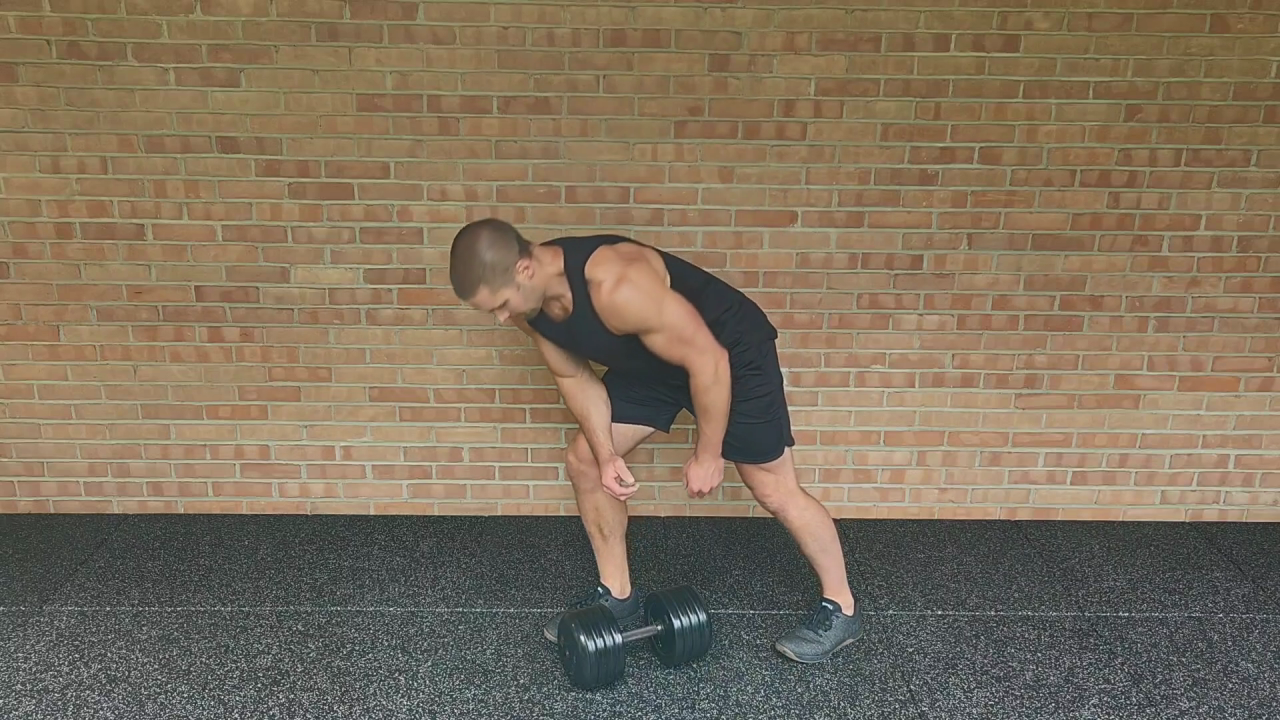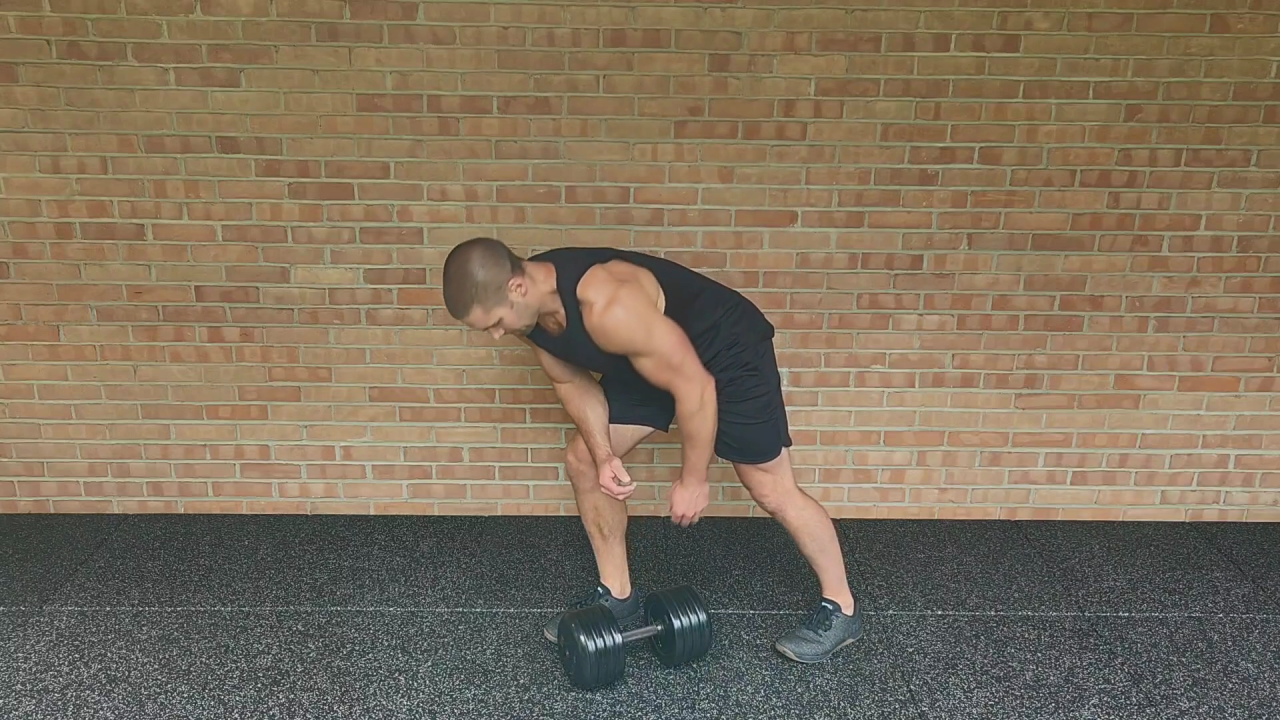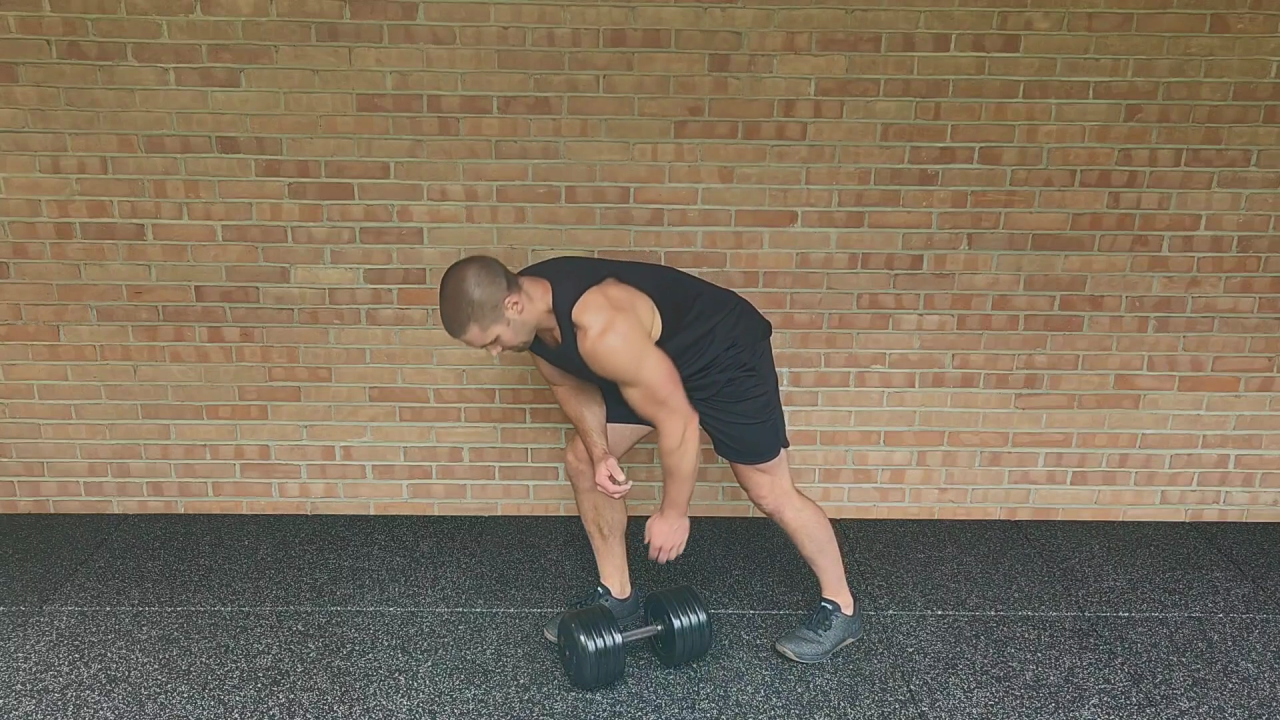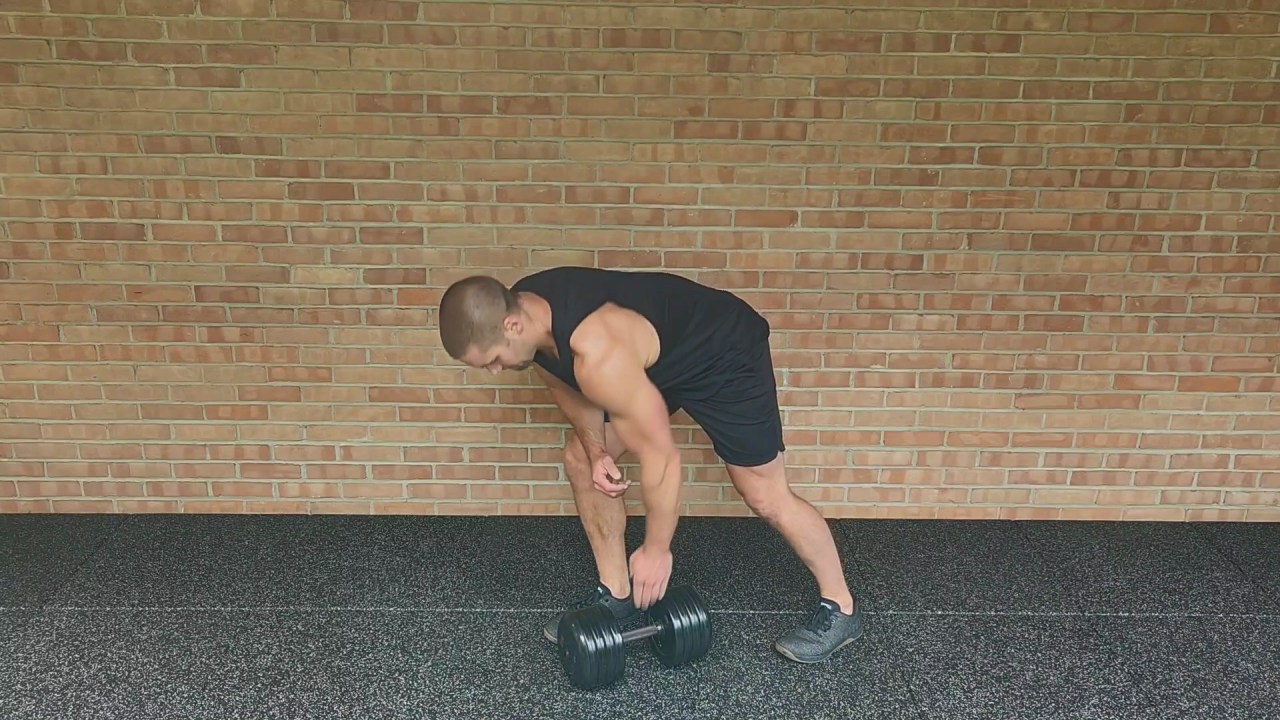
dt=0.1s
person 1, frame 1
left shoulder: (617, 286)
right shoulder: (528, 298)
left elbow: (708, 361)
right elbow: (572, 376)
left wrist: (707, 455)
right wrist: (607, 454)
left hip: (732, 356)
right hip: (649, 363)
left knee: (775, 490)
right knee: (583, 462)
left ankle: (841, 609)
right ankle: (618, 595)
person 1, frame 2
left shoulder: (606, 305)
right shoulder: (528, 300)
left elbow: (696, 384)
right elbow: (571, 380)
left wrist: (693, 478)
right wrist: (604, 453)
left hip: (728, 353)
right hip: (651, 357)
left knee: (772, 491)
right knee: (582, 461)
left ankle: (842, 608)
right ankle: (617, 595)
person 1, frame 3
left shoulder: (602, 330)
right shoulder: (525, 311)
left elbow: (678, 422)
right elbow: (569, 383)
left wrist: (672, 514)
right wrist: (600, 452)
left hip: (725, 354)
right hip: (661, 358)
left knee: (770, 492)
right knee: (581, 461)
left ankle: (841, 608)
right ankle: (617, 594)
person 1, frame 4
left shoulder: (600, 353)
right shoulder: (519, 306)
left elbow: (661, 458)
right elbow: (566, 383)
left wrist: (656, 549)
right wrist: (598, 449)
left hip: (726, 353)
right hip: (663, 353)
left knee: (765, 496)
right knee: (580, 461)
left ankle: (840, 608)
right ankle: (615, 593)
